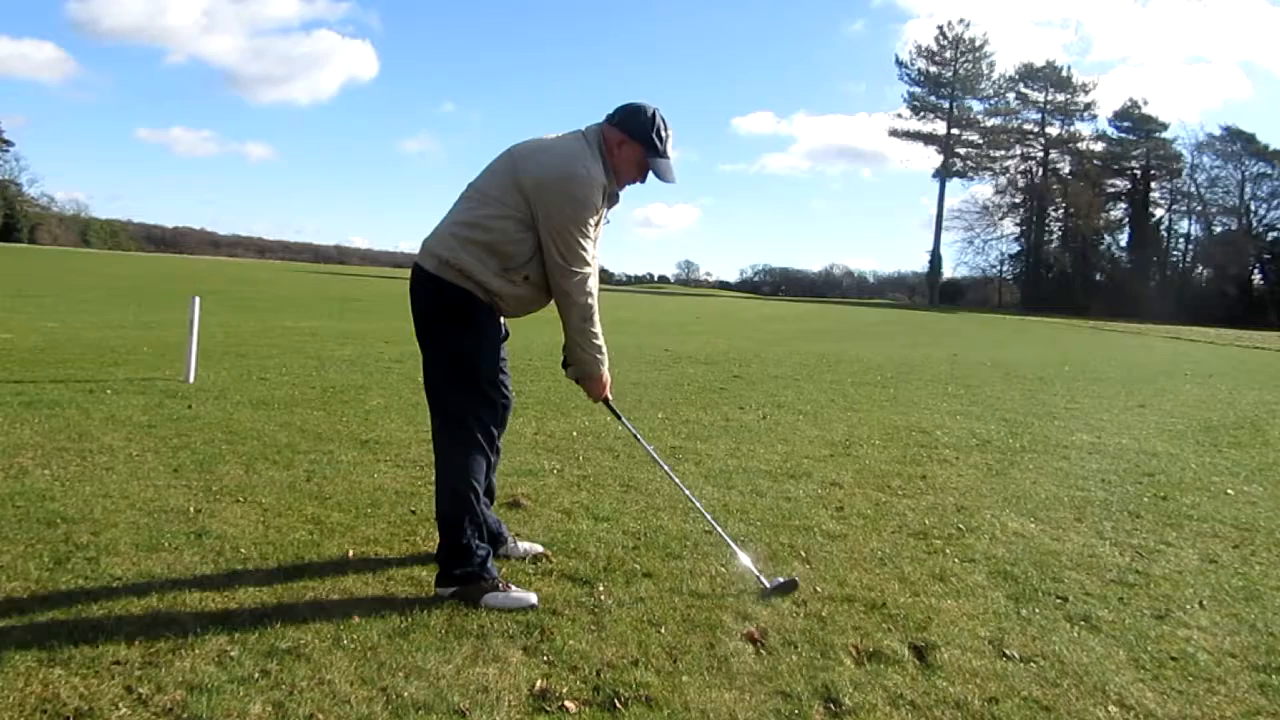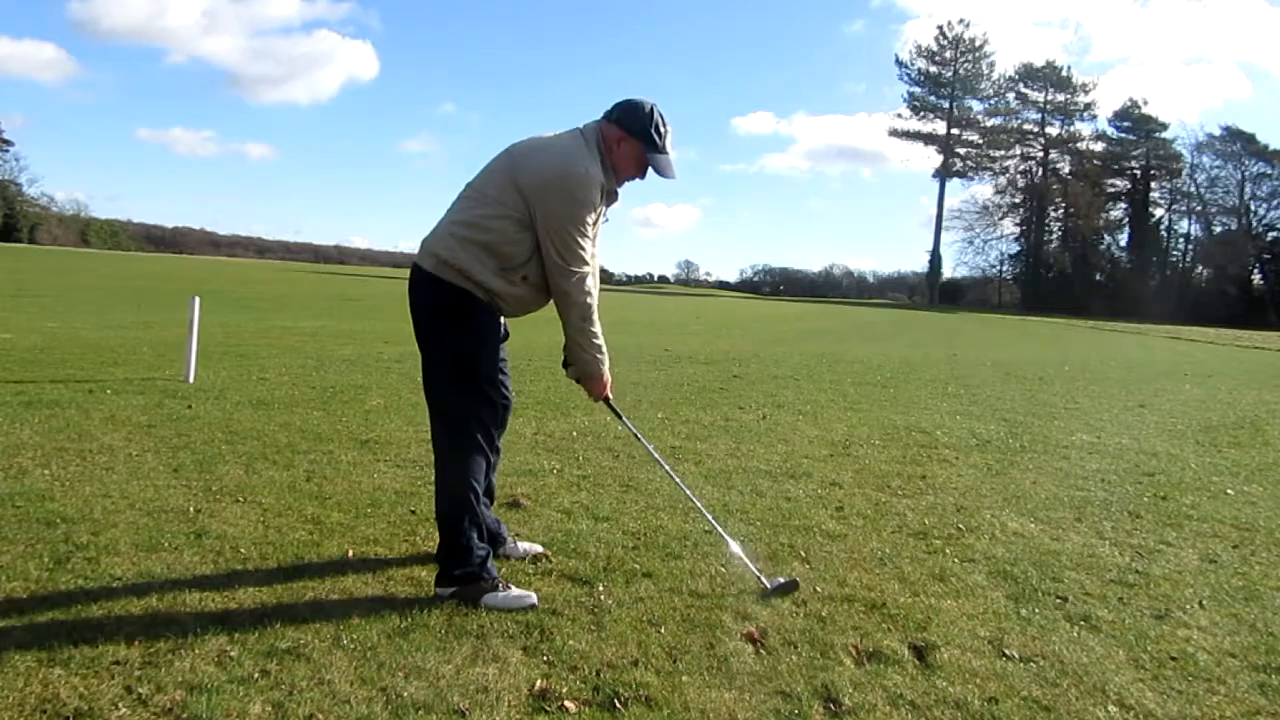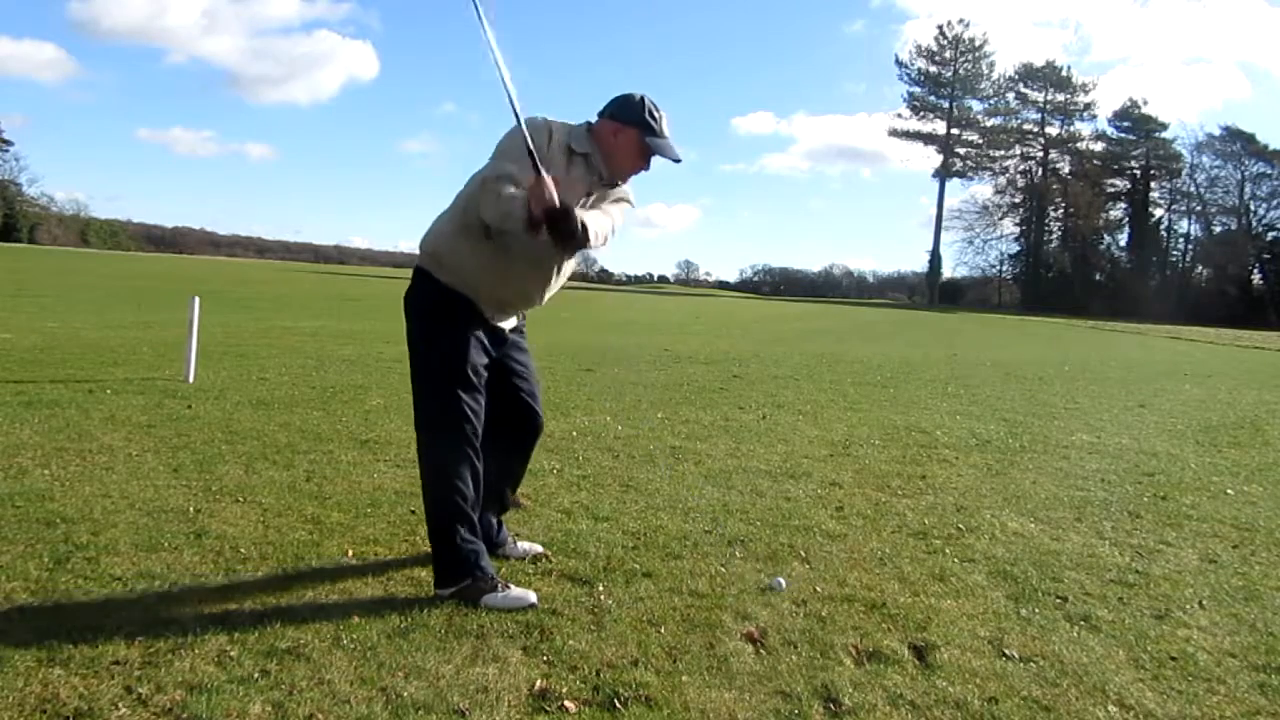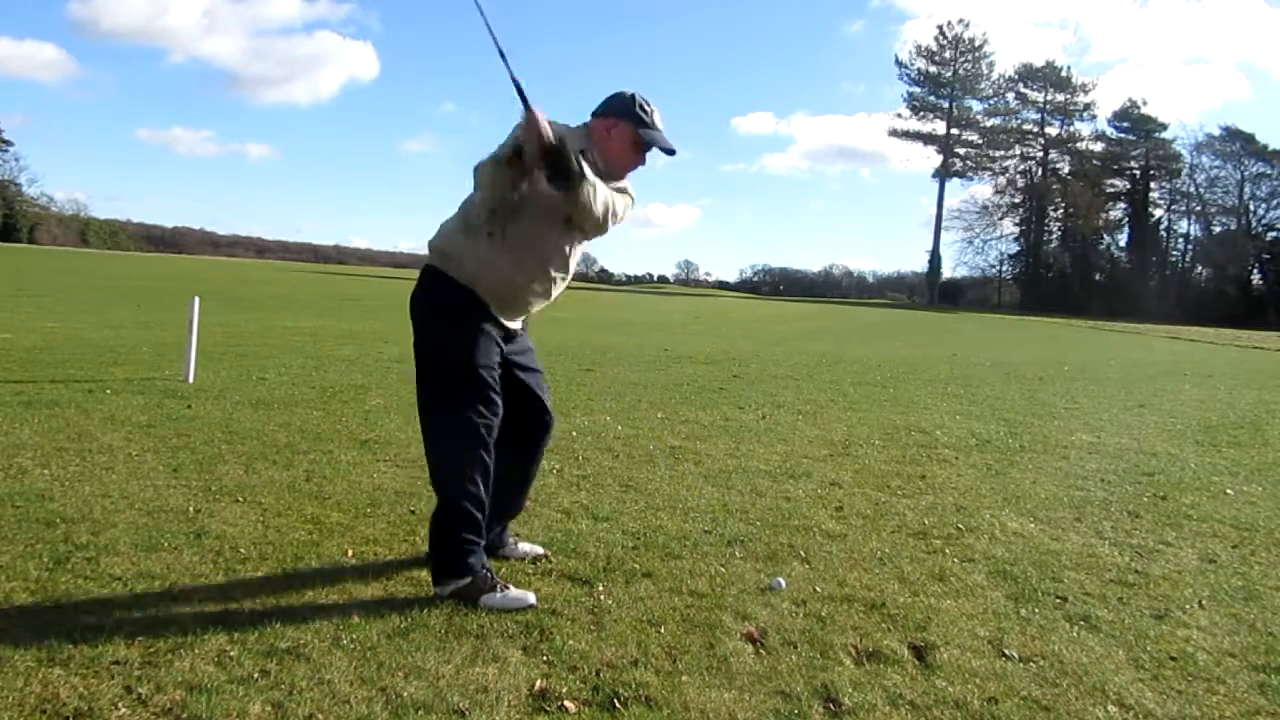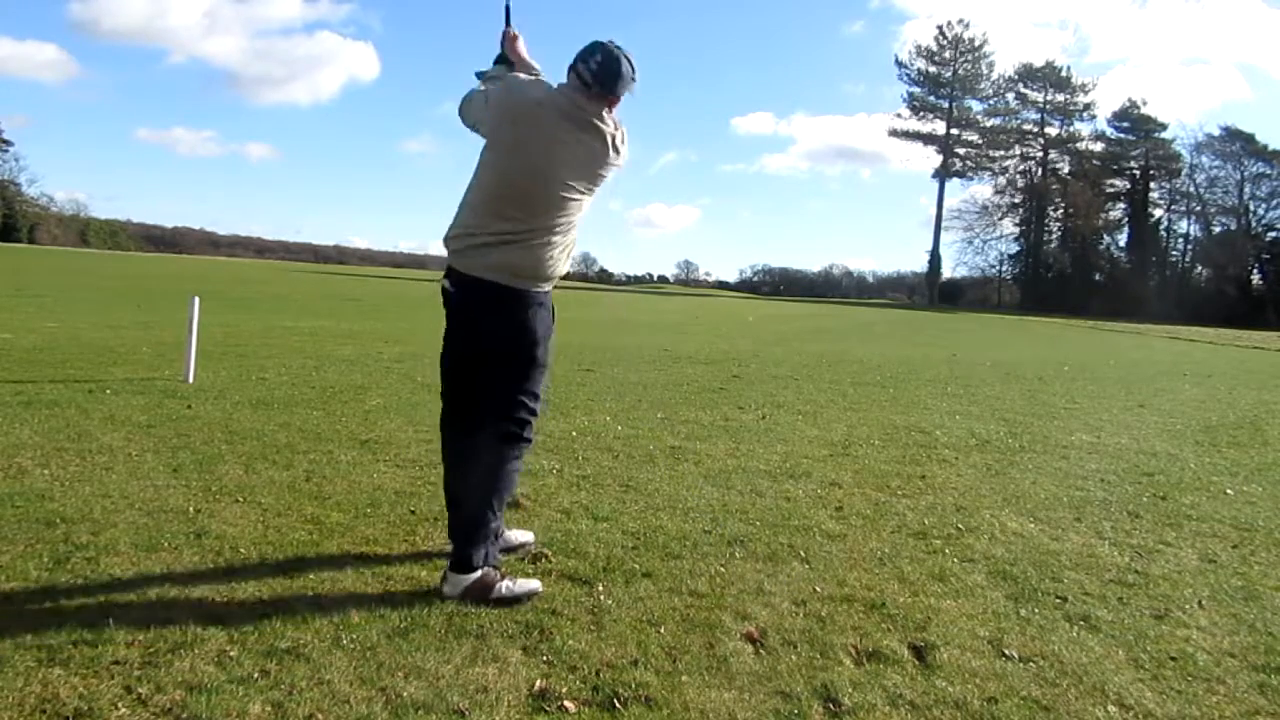
dt=0.4s
person 1, frame 1
left shoulder: (576, 164)
right shoulder: (574, 174)
left elbow: (578, 274)
right elbow: (573, 281)
left wrist: (582, 355)
right wrist: (592, 363)
left hip: (465, 291)
right hip: (455, 292)
left knee: (488, 414)
right knee: (469, 428)
left ankle: (482, 532)
right ankle: (464, 570)
person 1, frame 2
left shoulder: (584, 168)
right shoulder: (572, 173)
left elbow: (582, 274)
right elbow: (571, 281)
left wrist: (583, 354)
right wrist: (592, 362)
left hip: (471, 293)
right hip: (453, 291)
left knee: (490, 413)
right knee: (469, 426)
left ankle: (481, 531)
right ankle: (465, 570)
person 1, frame 3
left shoulder: (616, 195)
right shoulder: (543, 138)
left elbow: (588, 231)
right elbow: (496, 197)
left wrist: (562, 214)
right wrist: (528, 206)
left hip: (500, 312)
right hip: (447, 295)
left knee: (519, 422)
right knee: (456, 432)
left ankle: (484, 531)
right ankle: (460, 570)
person 1, frame 4
left shoulder: (616, 197)
right shoulder: (539, 142)
left elbow: (589, 210)
right elbow: (491, 186)
left wrist: (559, 159)
right wrist: (523, 146)
left hip: (503, 317)
right hip: (451, 298)
left knee: (532, 422)
right knee: (468, 430)
left ankle: (488, 536)
right ankle: (460, 570)
person 1, frame 5
left shoulder: (515, 98)
right shoulder: (610, 145)
left elbow: (471, 110)
right wrist: (526, 65)
left hip: (464, 278)
right hip: (519, 295)
left knee: (465, 411)
right knee: (508, 422)
left ankle: (477, 527)
right ankle: (470, 565)
